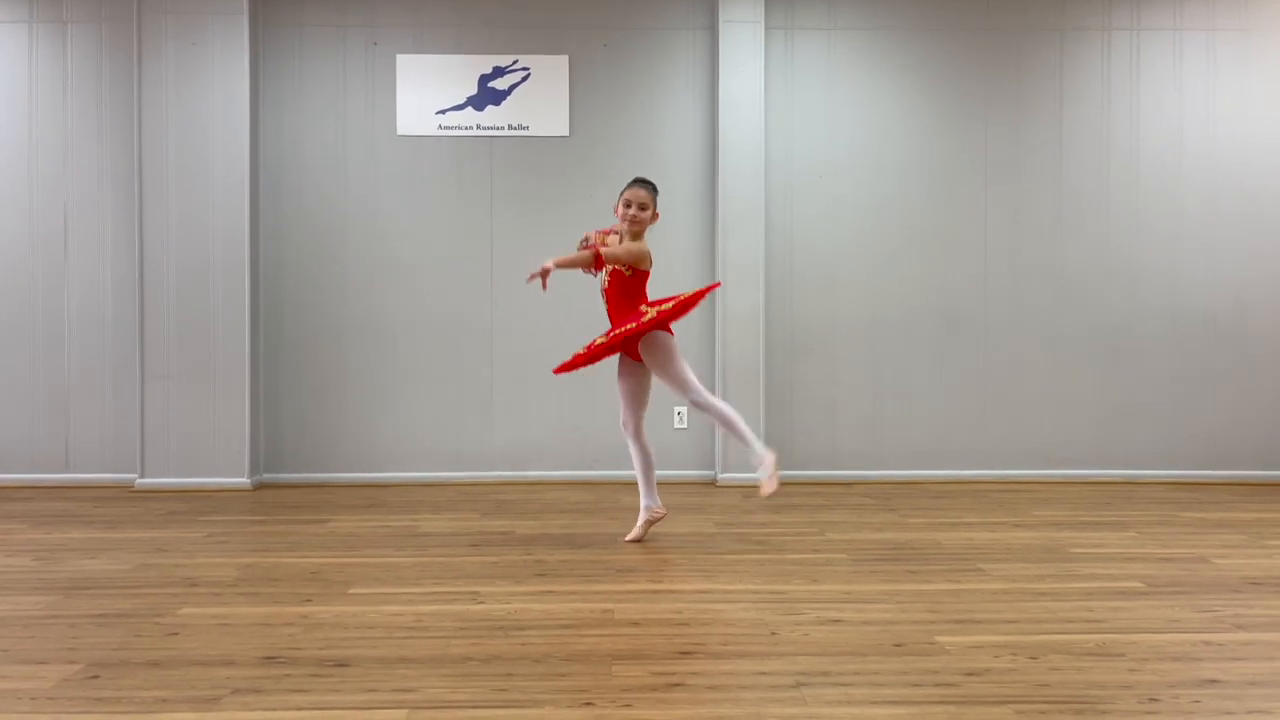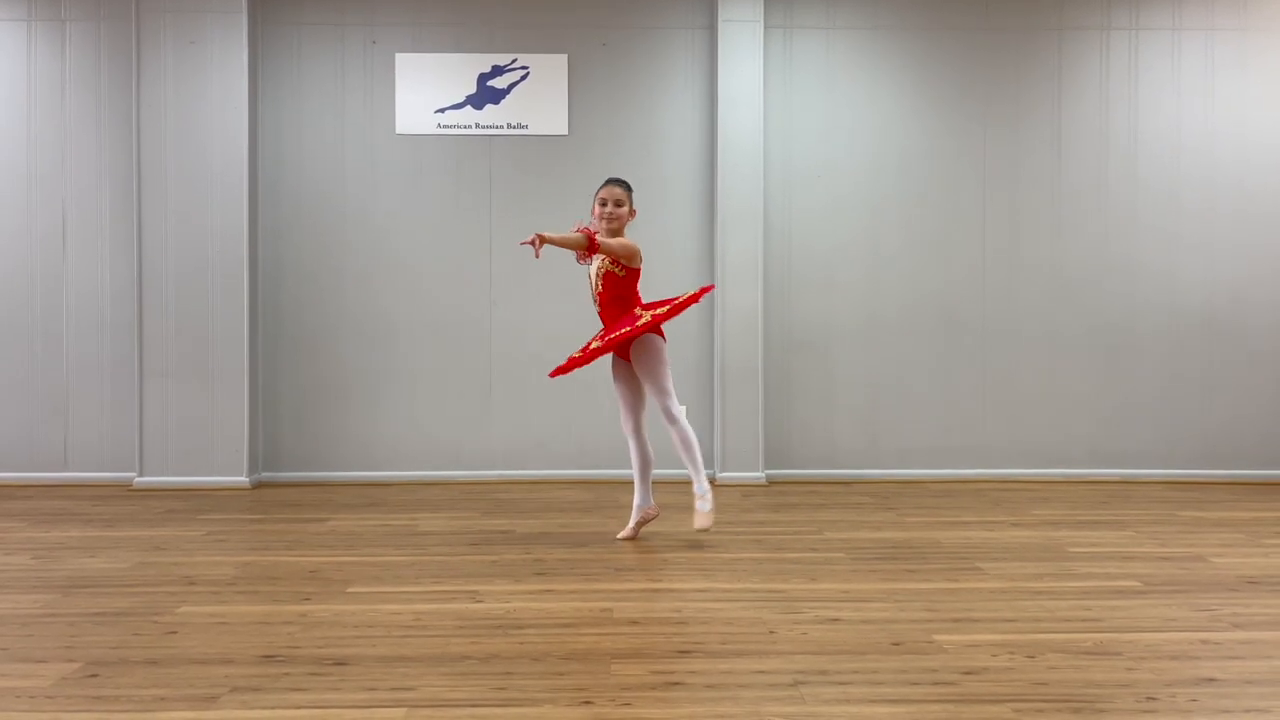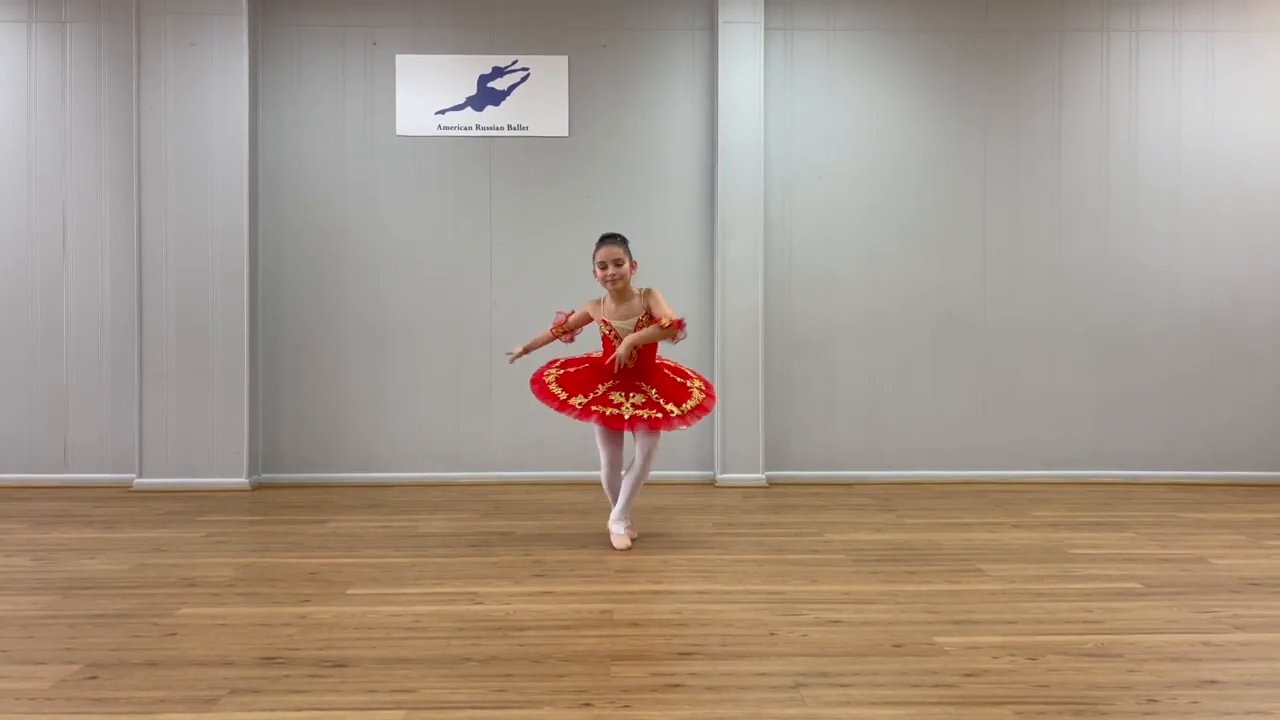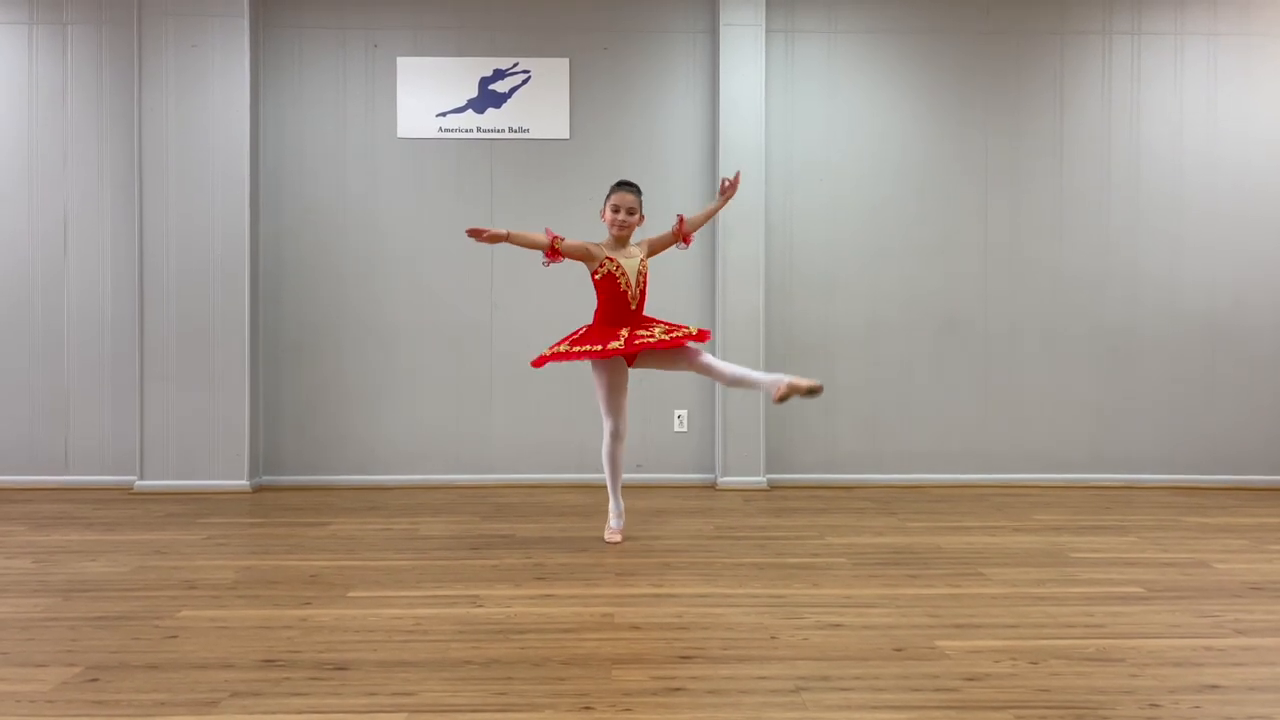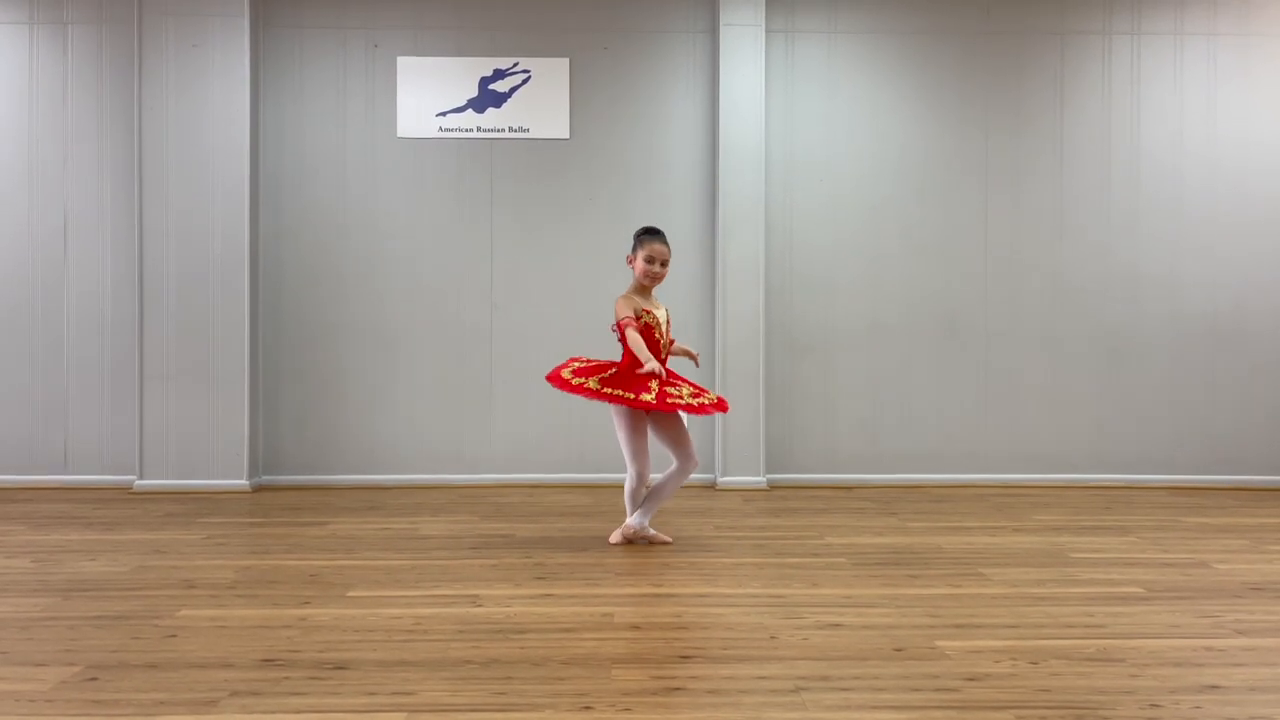
dt=0.5s
person 1, frame 1
left shoulder: (638, 252)
right shoulder: (614, 237)
left elbow: (595, 254)
right elbow: (594, 240)
left wrist: (554, 264)
left hip: (648, 332)
right hip: (627, 342)
left knee: (699, 398)
right knee: (631, 428)
left ankle: (761, 456)
right ankle: (650, 507)
person 1, frame 2
left shoulder: (628, 248)
right shoulder: (597, 244)
left elbow: (592, 242)
left wrist: (545, 238)
left hip: (641, 335)
right hip: (621, 341)
left knee: (668, 408)
right knee: (633, 427)
left ankle: (702, 490)
right ankle: (644, 505)
person 1, frame 3
left shoulder: (649, 297)
right shoulder: (595, 308)
left elbow: (674, 329)
right elbow: (560, 327)
left wrist: (630, 340)
right wrist: (526, 347)
left hip: (650, 383)
right hip: (606, 388)
left knee: (645, 455)
right knee: (611, 464)
left ankle: (619, 519)
right ankle: (620, 518)
person 1, frame 4
left shoulder: (644, 249)
right shoulder: (591, 251)
left elbow: (686, 229)
right elbow: (549, 245)
left wrist: (723, 200)
right wrist: (502, 235)
left hip: (642, 339)
right hip: (605, 343)
left knee: (701, 360)
right knee: (615, 428)
left ankle: (776, 383)
right ankle: (616, 512)
person 1, frame 5
left shoulder: (658, 304)
right shoulder: (626, 303)
right elbow: (632, 335)
left wrist: (685, 350)
right wrist: (648, 363)
left hip: (657, 389)
right hip: (626, 388)
left knee: (688, 461)
right knee: (638, 471)
left ankle: (638, 522)
right ankle: (631, 520)
